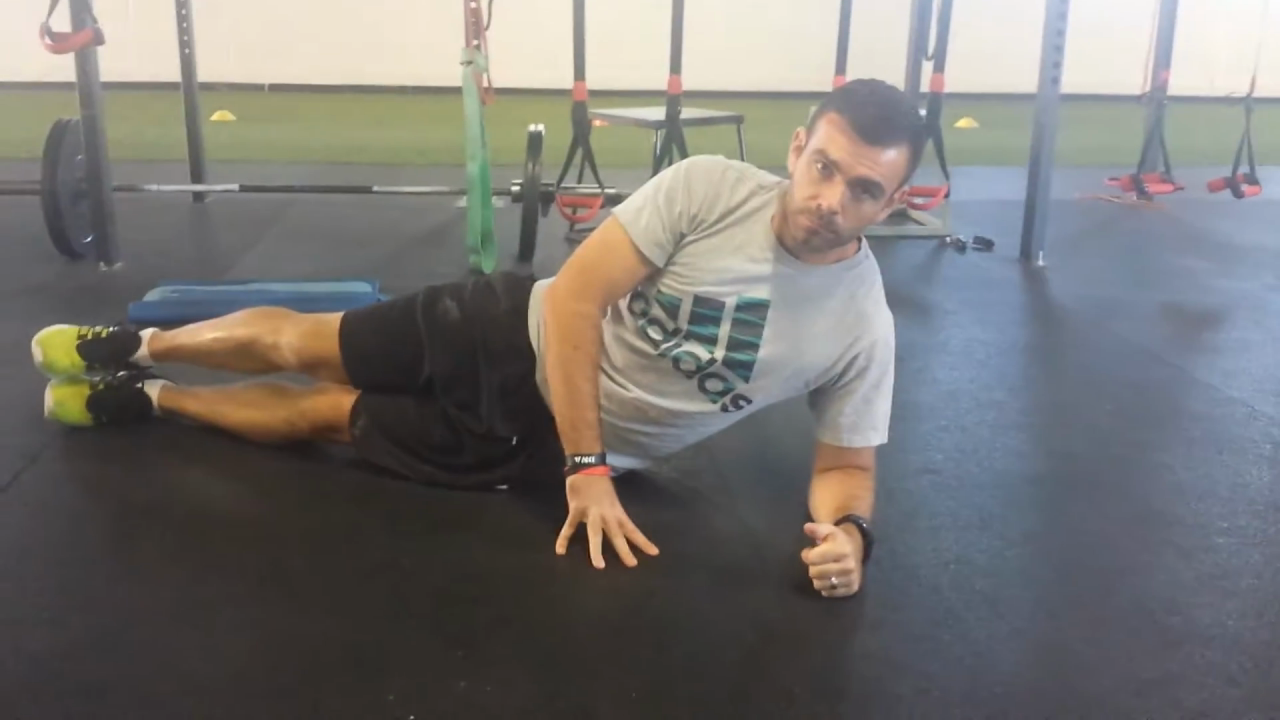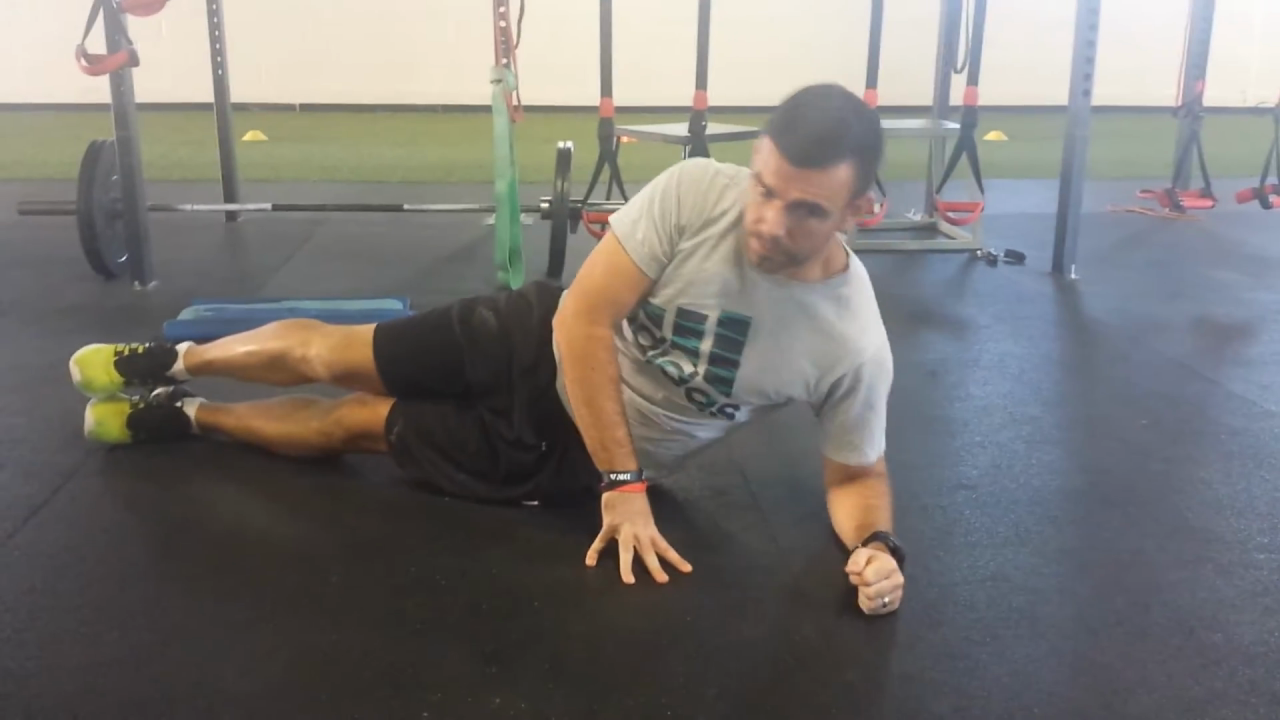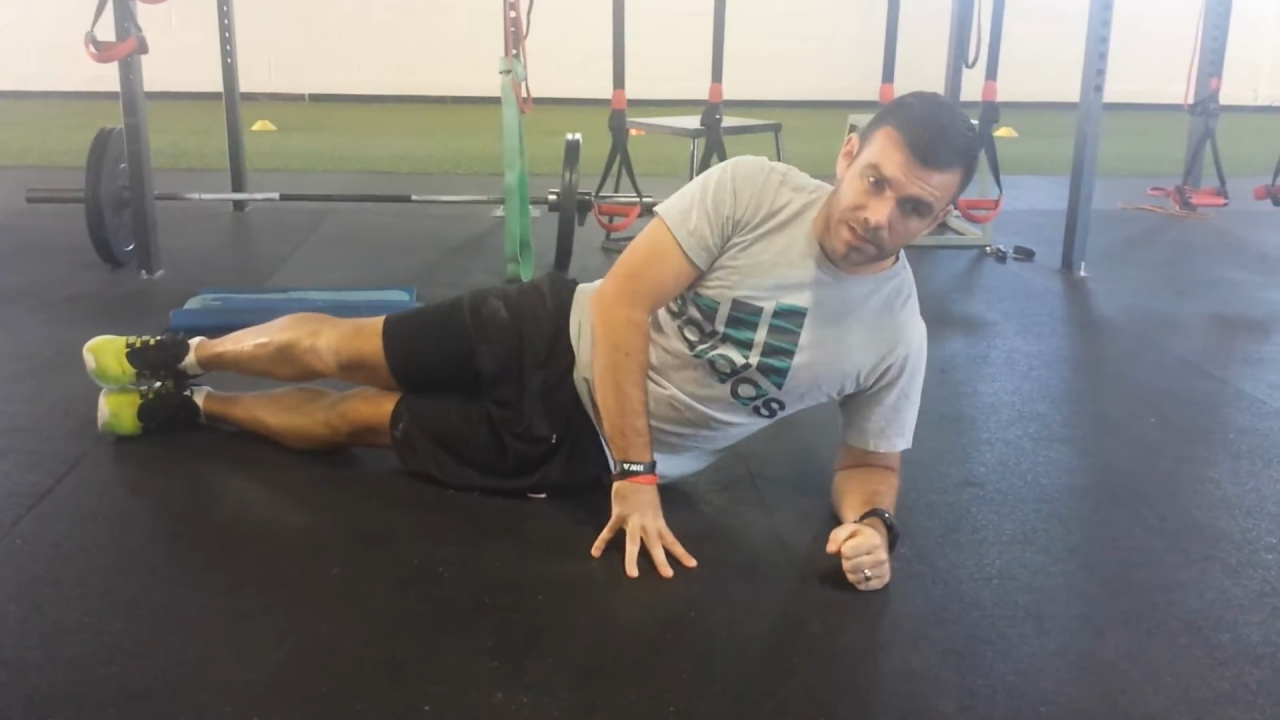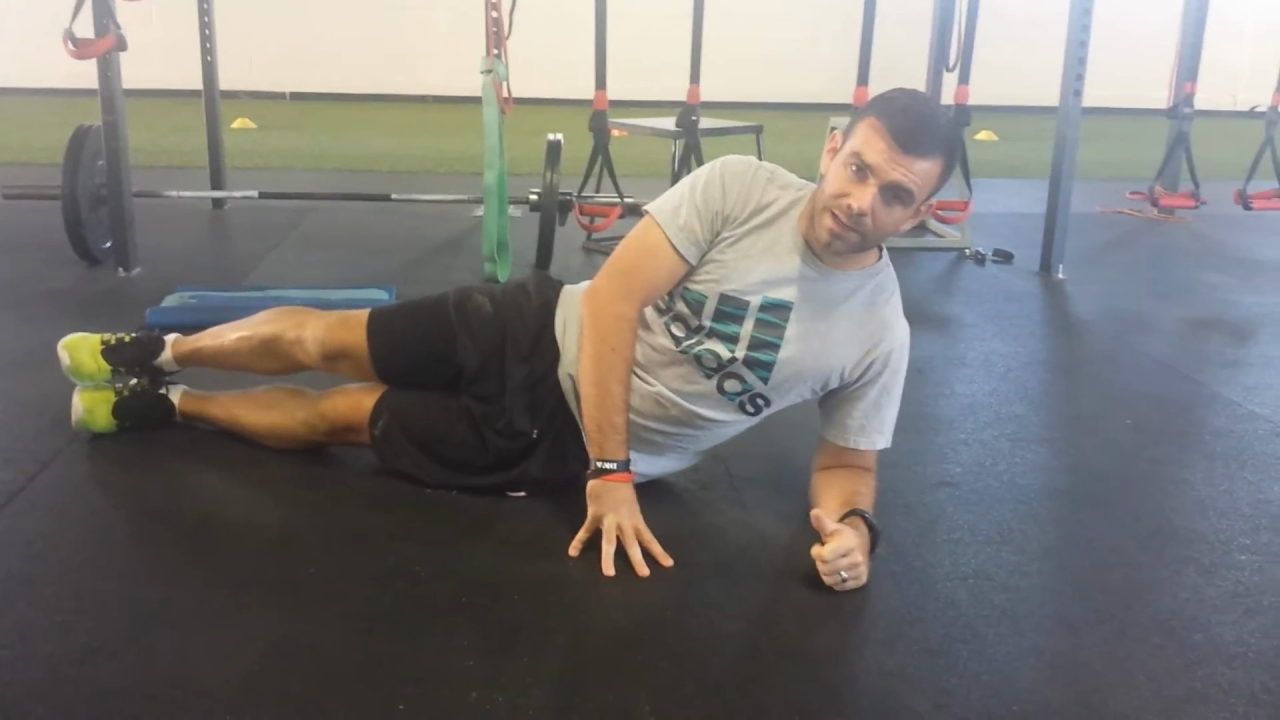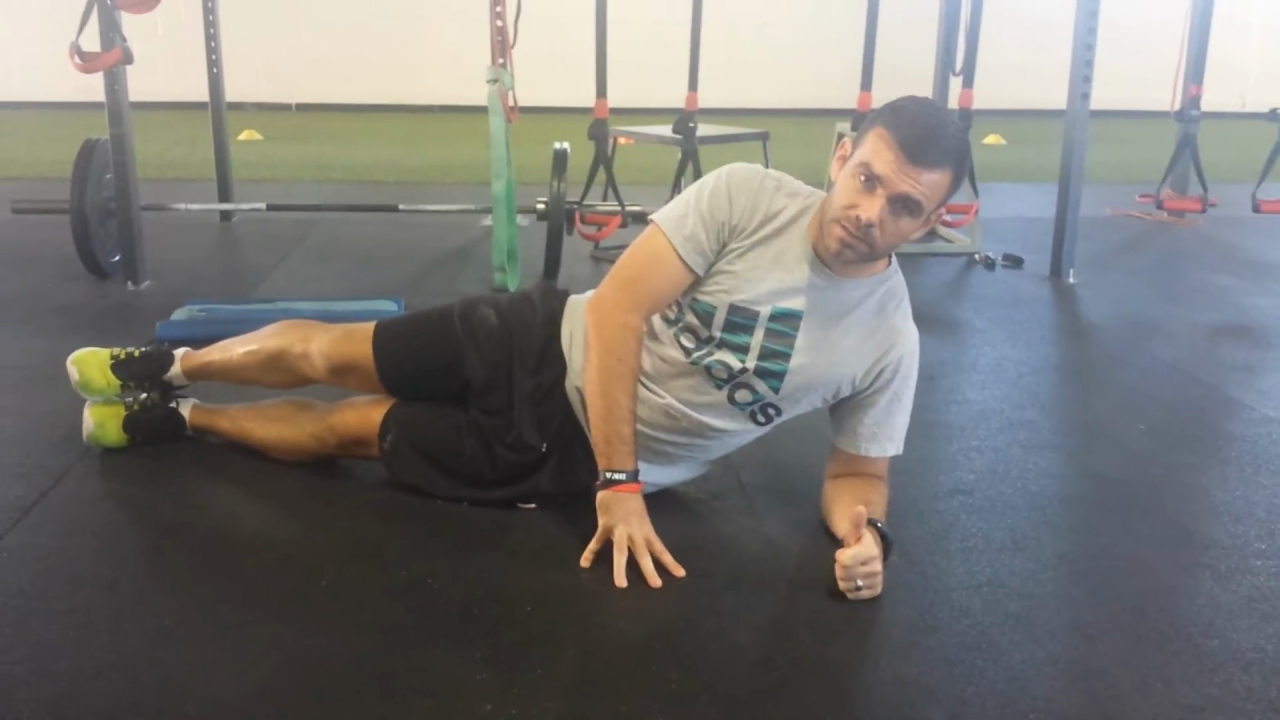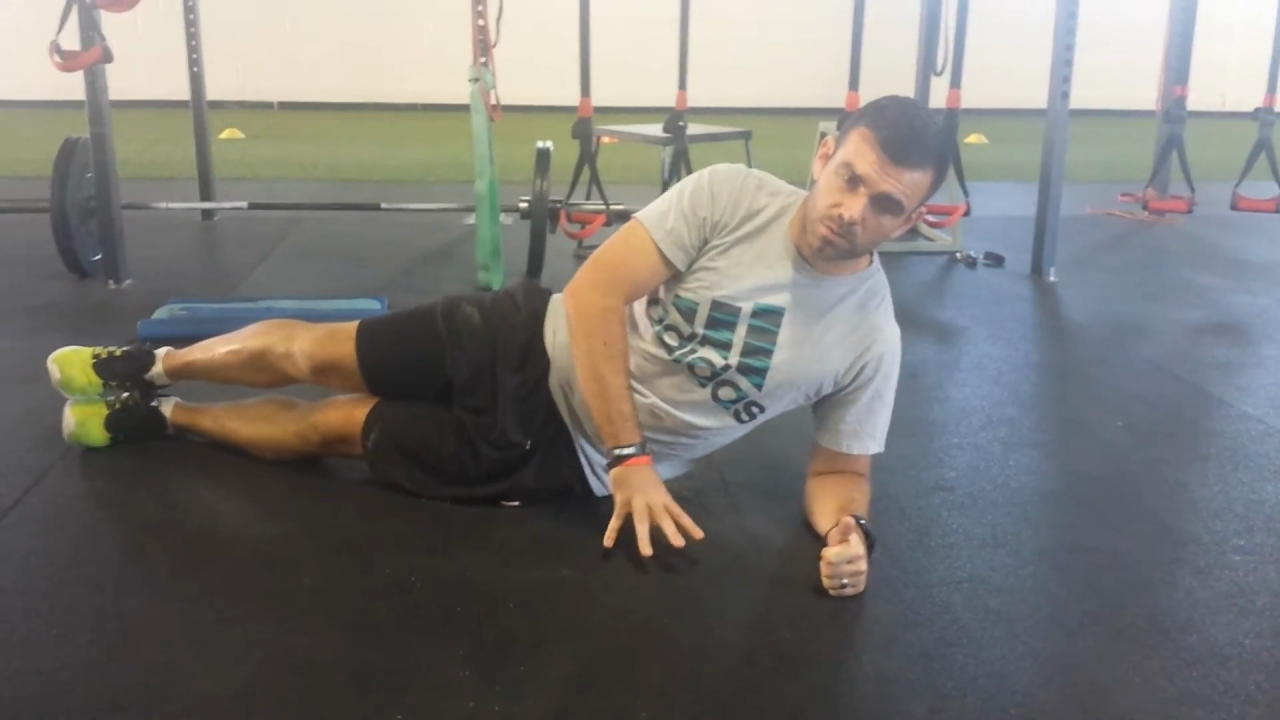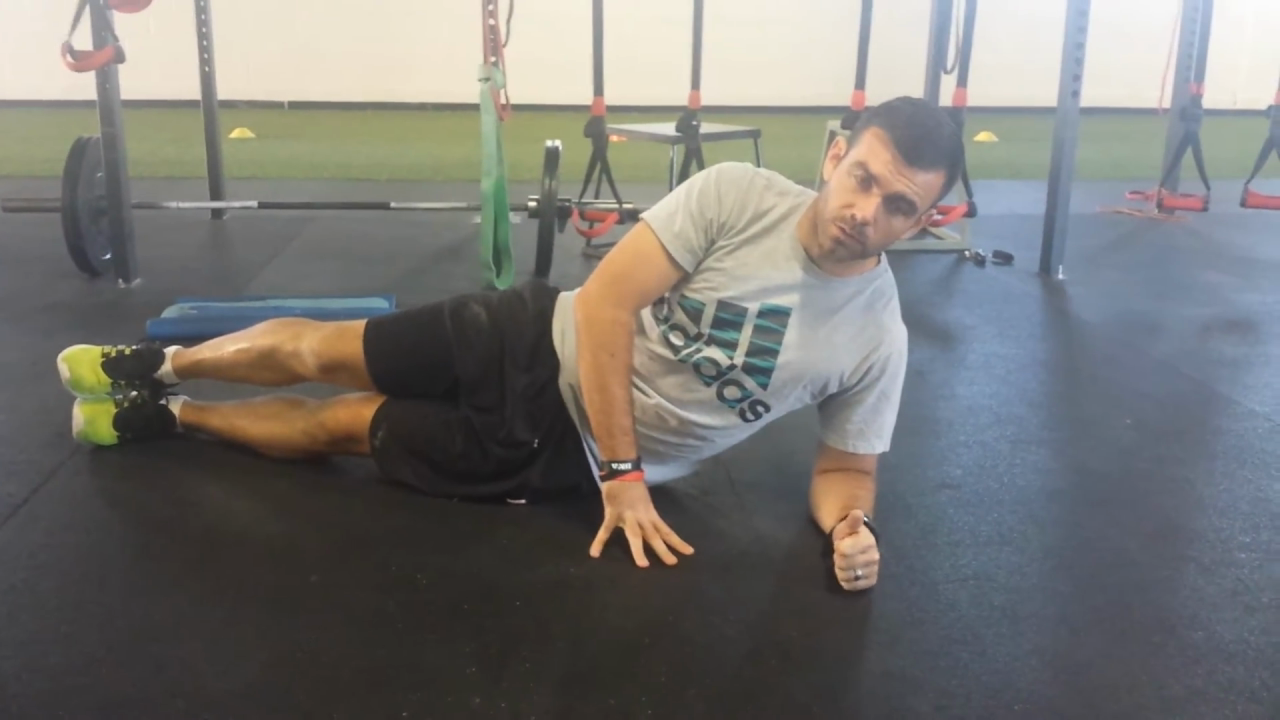
dt=0.7s
person 1, frame 1
left shoulder: (863, 328)
right shoulder: (710, 186)
left elbow: (846, 466)
right elbow: (575, 299)
left wrist: (849, 532)
right wrist: (588, 469)
left hip: (529, 436)
right hip: (517, 330)
left knee: (322, 413)
right knee: (298, 344)
left ankle: (149, 401)
right ankle: (138, 346)
person 1, frame 2
left shoulder: (852, 345)
right shoulder: (695, 189)
left elbow: (856, 473)
right elbow: (583, 322)
left wrist: (875, 544)
right wrist: (625, 483)
left hip: (558, 447)
right hip: (540, 340)
left knee: (353, 424)
right knee: (330, 353)
left ankle: (184, 417)
right ankle: (168, 363)
person 1, frame 3
left shoulder: (898, 340)
right shoulder: (752, 189)
left elbow: (870, 460)
right elbow: (622, 303)
left wrist: (872, 524)
right wrist: (637, 477)
left hip: (572, 443)
right hip: (558, 333)
left knee: (358, 417)
right knee: (336, 349)
left ankle: (193, 407)
right ankle: (185, 357)
person 1, frame 4
left shoulder: (878, 336)
right shoulder: (739, 186)
left elbow: (845, 462)
right elbow: (613, 299)
left wrist: (851, 524)
right wrist: (612, 472)
left hip: (552, 442)
right hip: (540, 335)
left knee: (341, 414)
right knee: (320, 339)
left ankle: (167, 406)
right ankle: (157, 354)
person 1, frame 5
left shoulder: (888, 343)
right shoulder: (744, 195)
left elbow: (857, 471)
right elbow: (616, 309)
left wrist: (865, 535)
right wrist: (622, 483)
left hip: (559, 450)
right hip: (544, 343)
left knee: (349, 427)
right knee: (325, 355)
left ankle: (177, 418)
right ankle: (169, 369)
person 1, frame 6
left shoulder: (870, 341)
right shoulder: (730, 194)
left elbow: (840, 467)
right elbow: (596, 293)
left wrist: (849, 532)
right wrist: (634, 459)
left hip: (557, 454)
right hip: (532, 343)
left knee: (334, 424)
right knee: (314, 353)
left ankle: (162, 417)
right ankle: (149, 367)
person 1, frame 7
left shoulder: (877, 340)
right shoulder: (736, 194)
left elbow: (844, 467)
right elbow: (605, 303)
left wrist: (853, 527)
right wrist: (625, 473)
left hip: (552, 449)
right hip: (537, 339)
left knee: (338, 423)
right knee: (318, 353)
left ankle: (167, 416)
right ankle: (159, 365)
